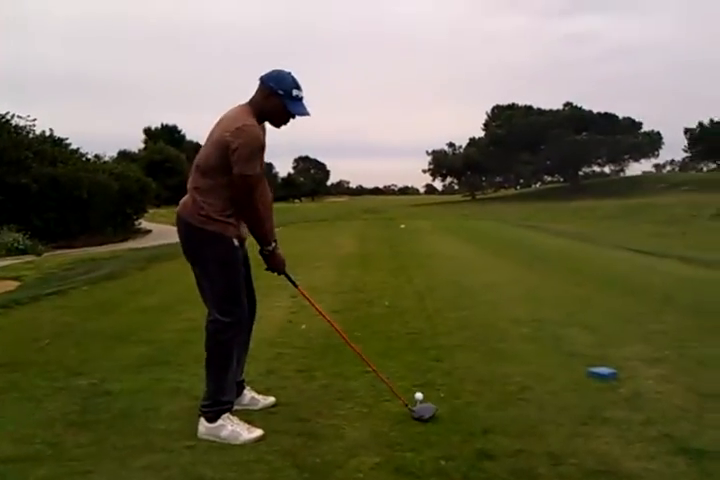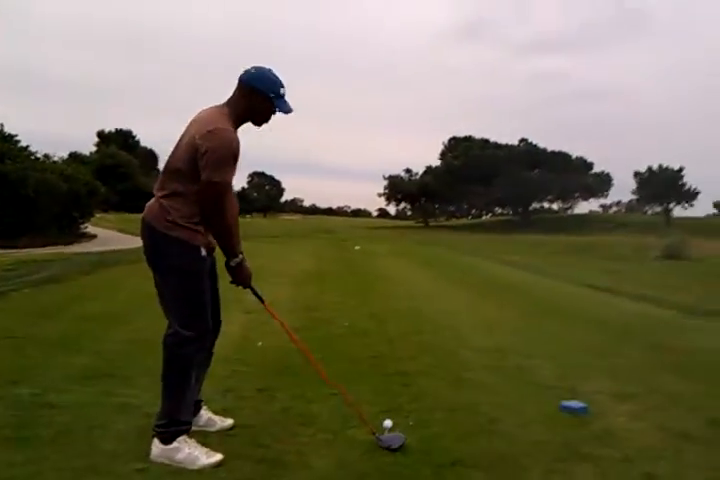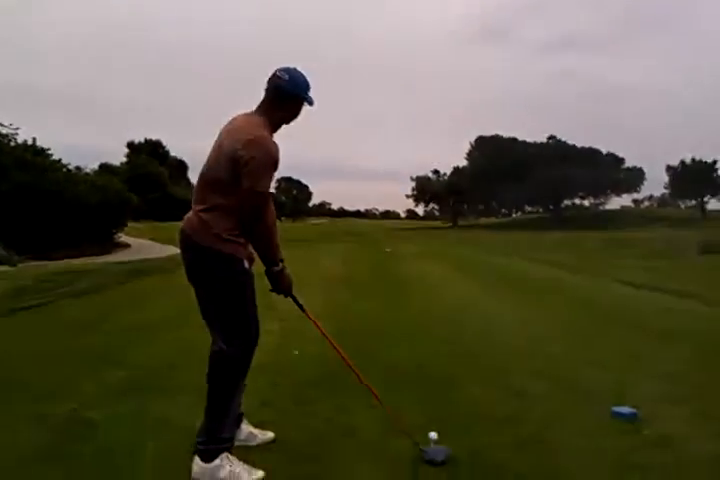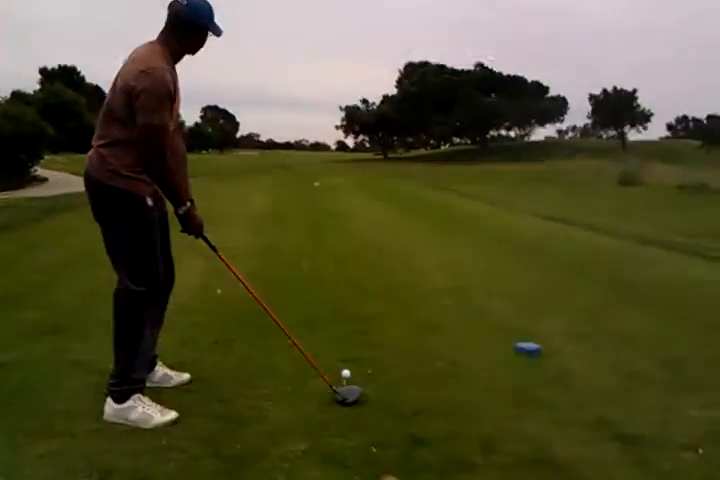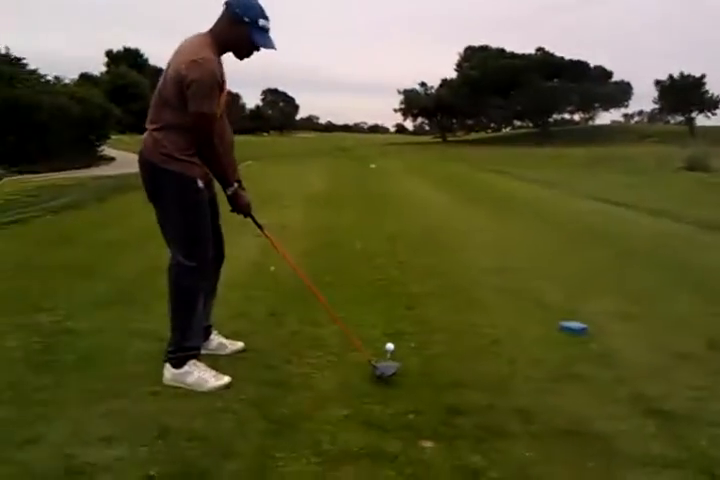
dt=0.3s
person 1, frame 1
left shoulder: (243, 120)
right shoulder: (248, 132)
left elbow: (254, 190)
right elbow: (246, 200)
left wrist: (269, 241)
right wrist: (269, 248)
left hip: (219, 225)
right hip: (207, 228)
left knee: (243, 309)
right knee: (227, 316)
left ankle: (232, 389)
right ankle: (213, 415)
person 1, frame 2
left shoulder: (216, 120)
right shoulder: (222, 136)
left elbow: (220, 199)
right elbow: (215, 207)
left wrist: (233, 253)
right wrist: (235, 259)
left hip: (187, 232)
right hip: (174, 235)
left knee: (206, 325)
right knee: (189, 330)
left ankle: (189, 408)
right ankle: (169, 437)
person 1, frame 3
left shoulder: (244, 124)
right shoulder: (261, 145)
right elbow: (254, 217)
left wrist: (272, 261)
right wrist: (276, 268)
left hip: (217, 242)
right hip: (216, 248)
left knee: (243, 339)
right knee: (233, 346)
left ankle: (230, 423)
person 1, frame 4
left shoulder: (154, 60)
right shoulder: (155, 75)
left elbow: (168, 140)
right elbow: (156, 154)
left wrist: (183, 198)
right wrist: (184, 206)
left hip: (136, 183)
right hip: (120, 186)
left knee: (159, 279)
right knee: (140, 286)
left ankle: (144, 364)
right ankle: (122, 396)
person 1, frame 5
left shoulder: (205, 51)
right shoulder: (203, 66)
left elbow: (217, 125)
right elbow: (206, 139)
left wrist: (233, 179)
right wrist: (232, 188)
left hip: (188, 166)
right hip: (172, 167)
left knee: (210, 255)
right knee: (192, 260)
left ankle: (200, 333)
right ankle: (179, 361)
